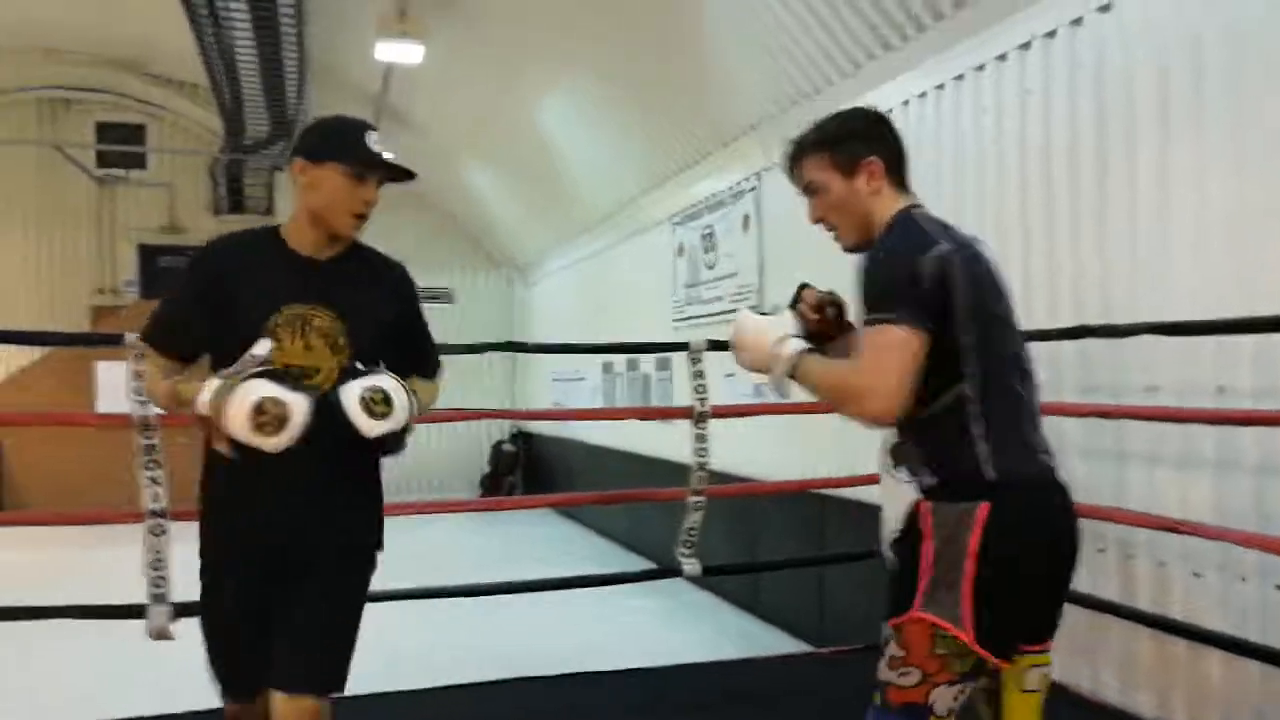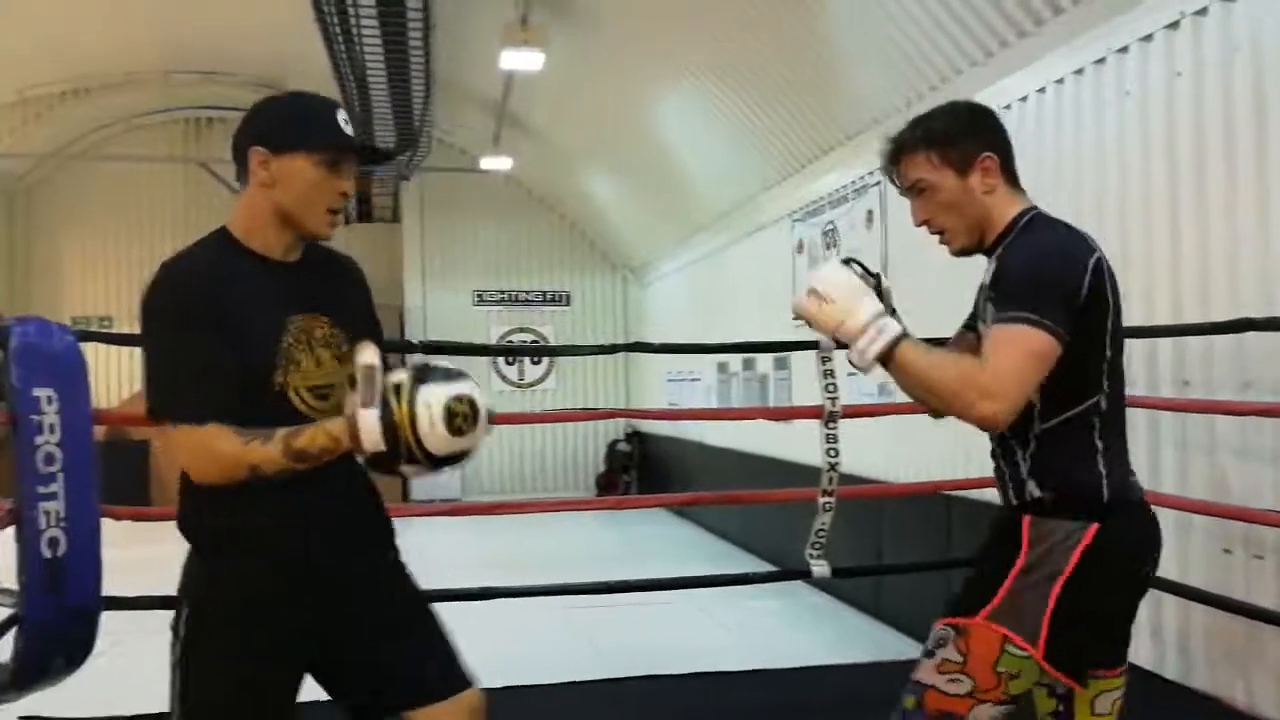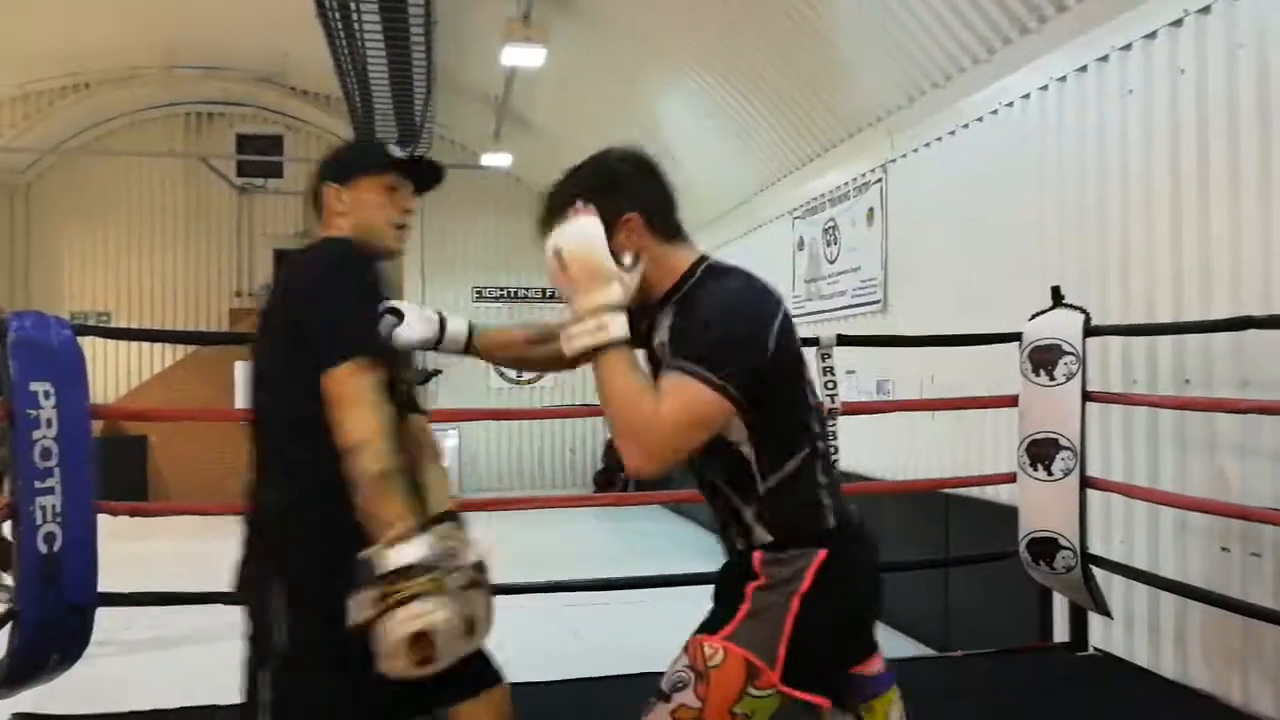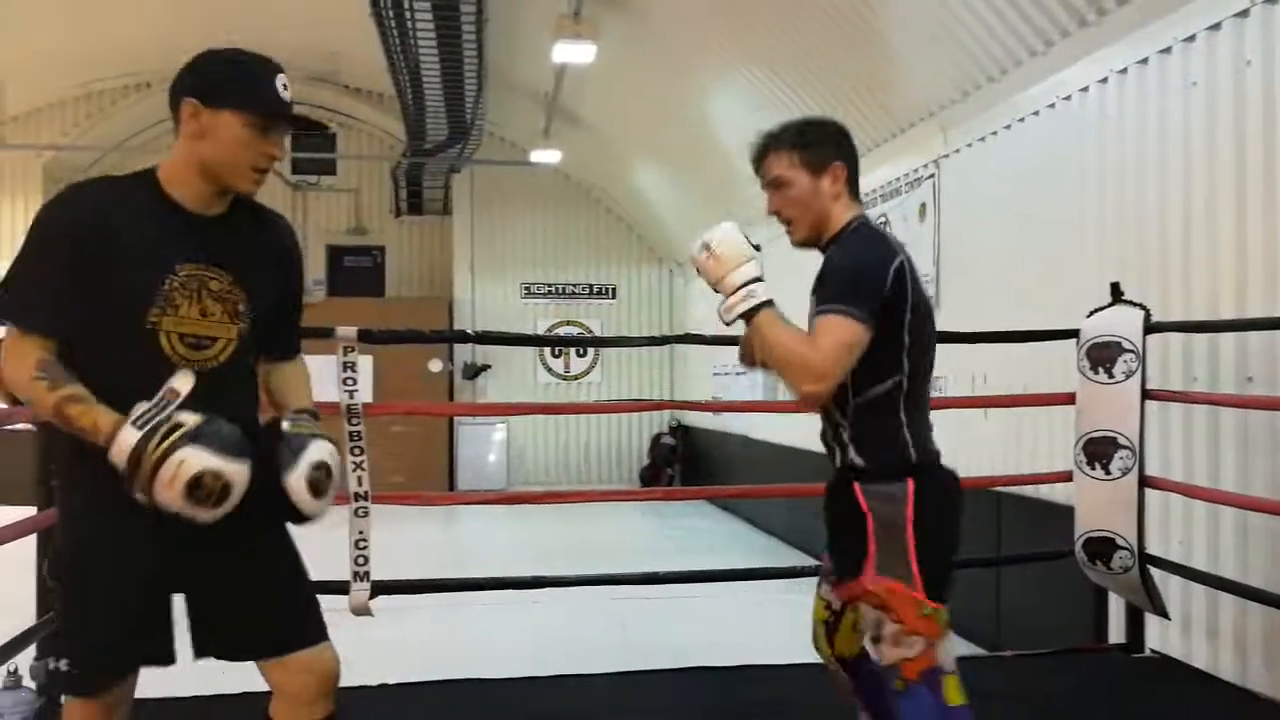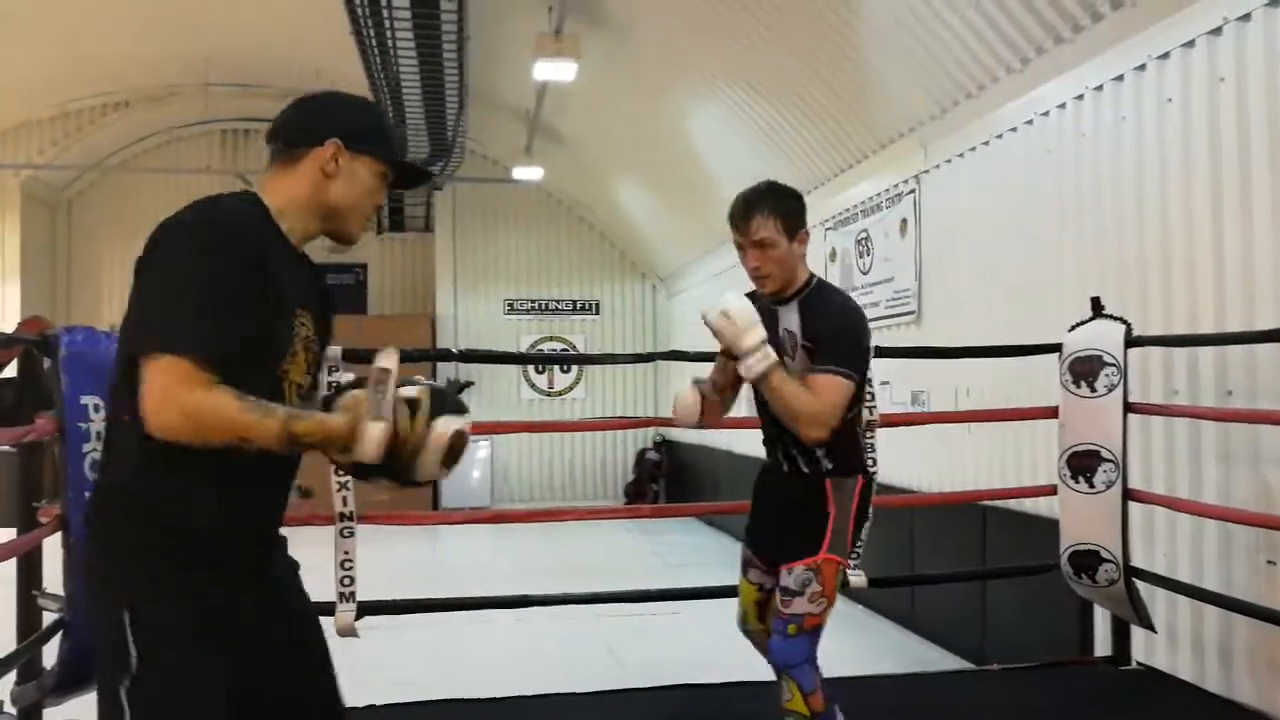
dt=0.7s
person 1, frame 1
left shoulder: (386, 282)
right shoulder: (225, 264)
left elbow: (424, 381)
right elbow: (160, 375)
left wrist: (398, 400)
right wrist: (212, 397)
left hip: (338, 526)
right hip: (239, 524)
person 1, frame 2
left shoulder: (342, 277)
right shoulder: (192, 285)
right elbow: (203, 455)
left wrist: (414, 426)
right wrist: (358, 430)
left hip: (357, 552)
right hip: (241, 574)
person 1, frame 3
left shoulder: (360, 296)
right shoulder: (330, 269)
left elbow: (407, 429)
right elbow: (354, 405)
left wrist: (444, 526)
right wrist: (404, 543)
left hip: (378, 555)
right hip: (309, 561)
person 1, frame 4
left shoulder: (272, 240)
right shoulder: (87, 215)
left wrist: (301, 430)
right wrist: (124, 437)
left hip: (229, 493)
right hip: (117, 504)
person 1, frame 5
left shoulder: (304, 283)
right shoulder: (215, 237)
right elbow: (172, 404)
left wrist: (353, 422)
right wrist: (340, 428)
left hip: (250, 561)
right hip: (158, 573)
person 2, frame 1
left shoulder: (902, 252)
right shoulder: (952, 247)
left elbow: (883, 401)
left wrist: (783, 351)
left hip: (977, 518)
right hip: (1034, 511)
person 2, frame 2
left shoulder: (1047, 254)
right shoulder: (1017, 265)
left elbow: (990, 400)
right elbow: (943, 391)
left wrist: (871, 329)
right wrist: (874, 324)
left hip: (1069, 538)
right hip: (1093, 535)
person 2, frame 3
left shoulder: (730, 308)
right shoulder: (670, 303)
left elbow: (646, 449)
right elbow: (554, 350)
left wrist: (596, 313)
right wrist: (447, 327)
left hip: (804, 568)
right hip: (813, 561)
person 2, frame 4
left shoulder: (860, 256)
right shoulder: (864, 257)
left elbow: (814, 377)
left wrist: (741, 288)
right wrist: (773, 348)
left hip: (894, 500)
right hip: (877, 492)
right knee: (838, 641)
person 2, frame 5
left shoulder: (836, 314)
right shoulder: (752, 309)
left elbow: (814, 424)
right elbow: (723, 400)
left wrist: (754, 351)
right wrist: (702, 398)
left hip: (830, 492)
right hip: (778, 484)
left knee: (790, 647)
right knee: (756, 622)
